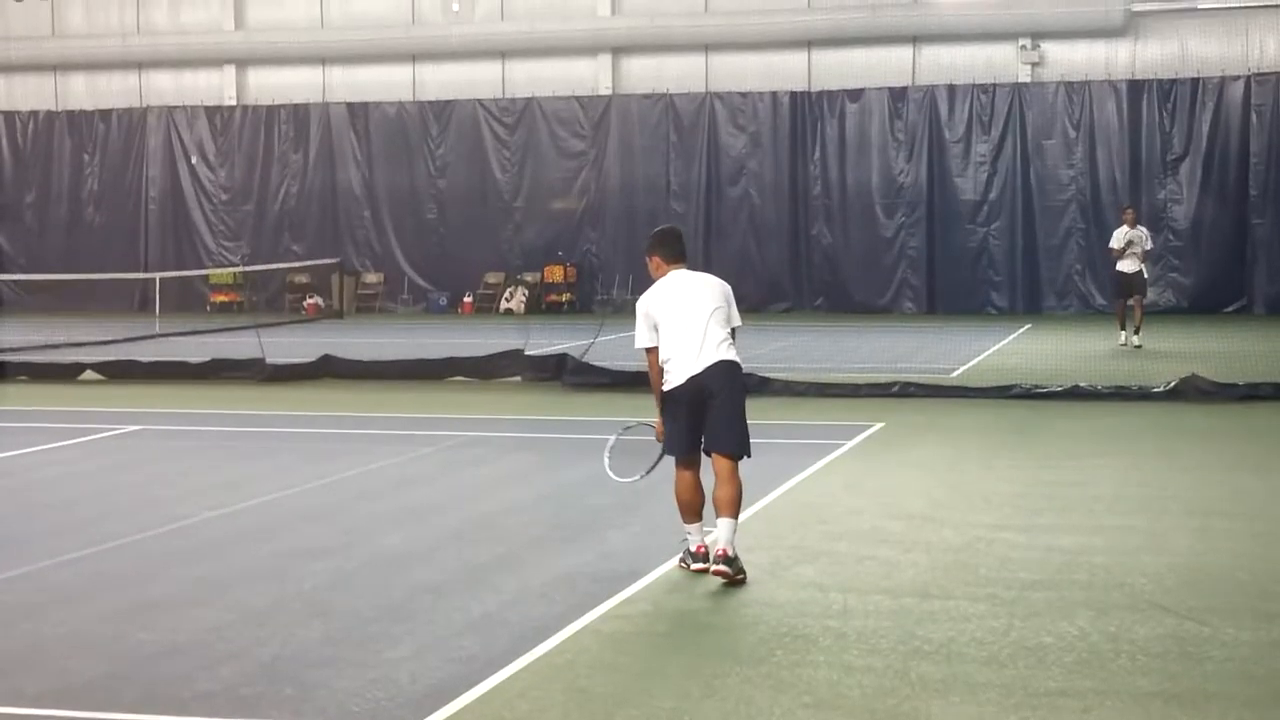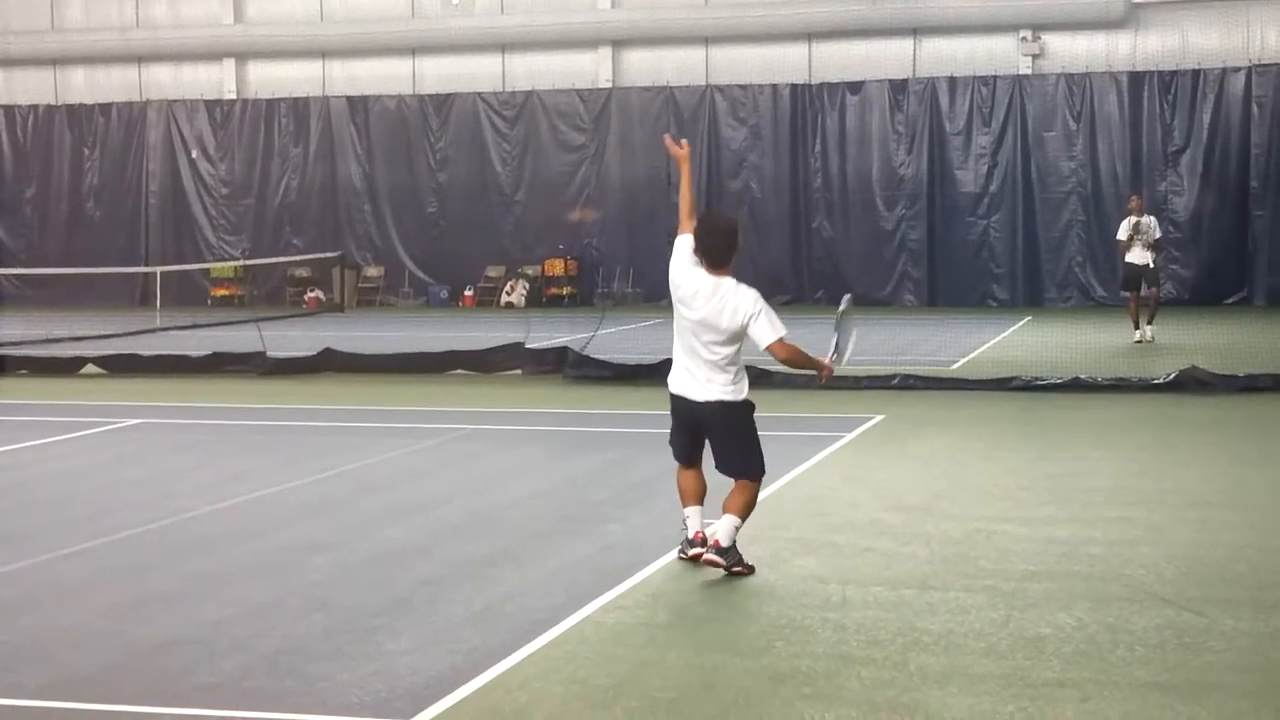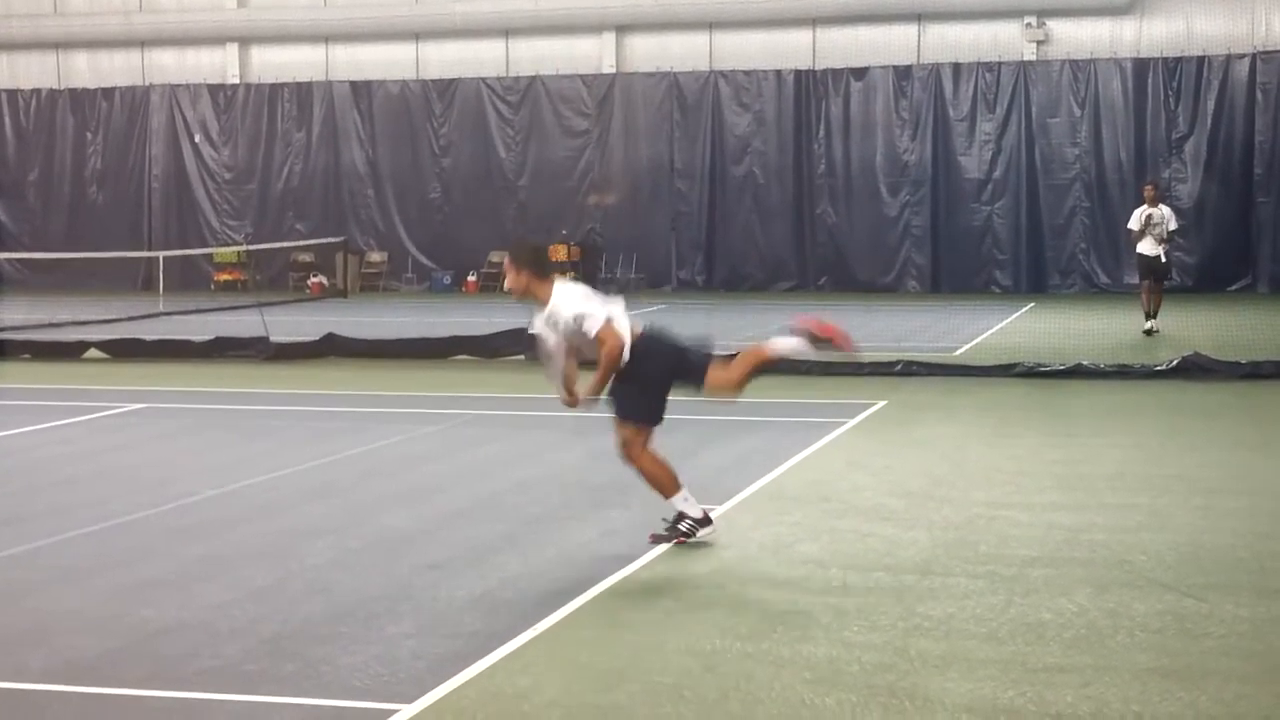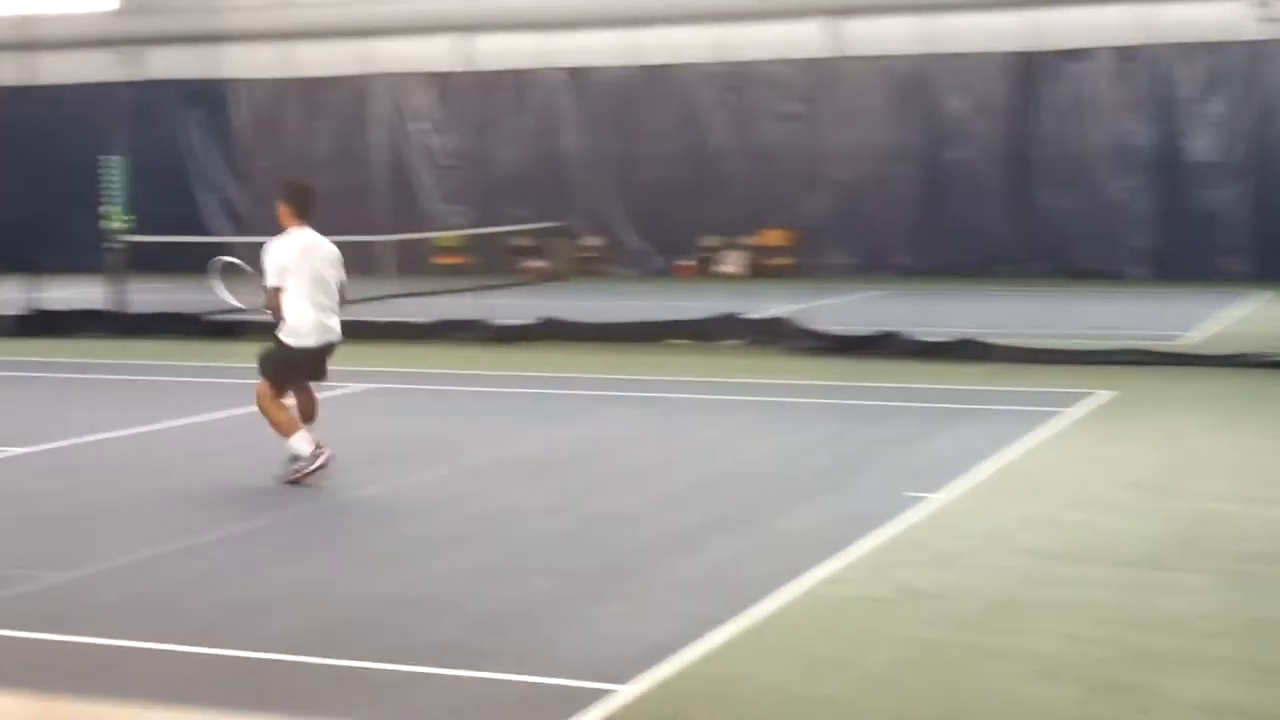
dt=1s
person 1, frame 1
left shoulder: (649, 299)
right shoulder: (718, 285)
left elbow: (655, 365)
left wrist: (662, 413)
left hip: (679, 382)
right hip: (723, 372)
left knee: (686, 466)
right knee: (725, 465)
left ankle: (696, 548)
right ankle: (724, 550)
person 1, frame 2
left shoulder: (682, 277)
right shoulder: (746, 302)
left elbow: (685, 219)
right elbow: (781, 350)
left wrist: (684, 166)
right wrist: (818, 365)
left hip: (683, 396)
right hip: (726, 403)
left knee: (688, 465)
right knee: (748, 480)
left ankle: (694, 533)
right ankle: (721, 541)
person 1, frame 3
left shoulder: (566, 304)
right shoulder: (544, 323)
left elbow: (612, 343)
right elbow: (564, 358)
left wrist: (595, 387)
right wrist: (568, 388)
left hip: (636, 355)
right hip: (628, 358)
person 1, frame 4
left shoulder: (278, 247)
right shoulder: (329, 248)
left elbow: (276, 304)
left wrist: (279, 316)
left hip: (299, 337)
right hip: (328, 335)
left knee: (267, 395)
right knee: (298, 383)
left ankle: (307, 453)
right ankle: (309, 448)
